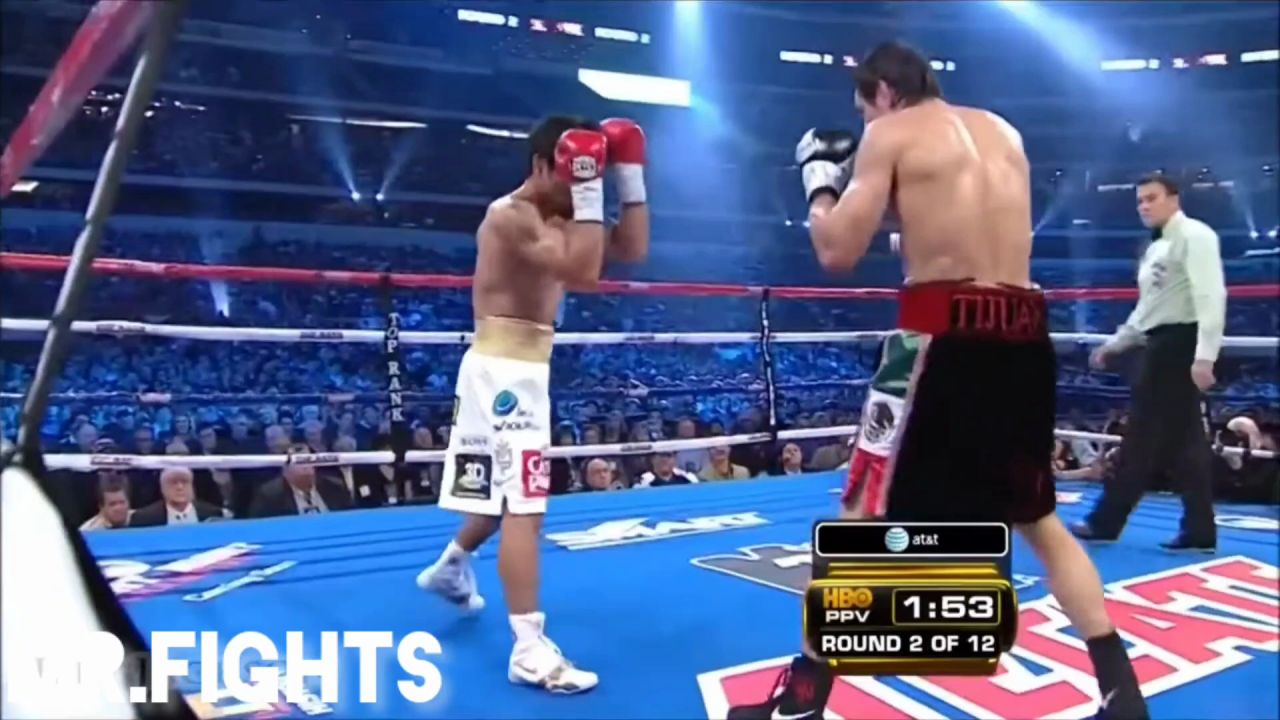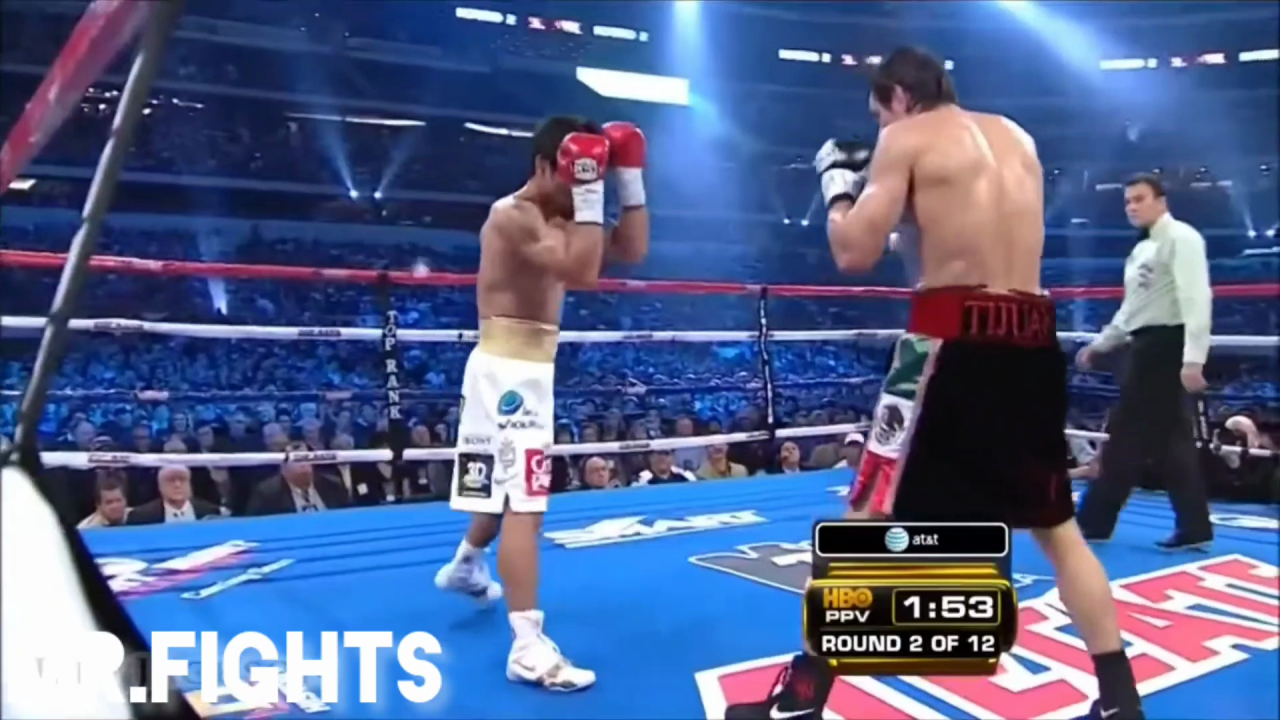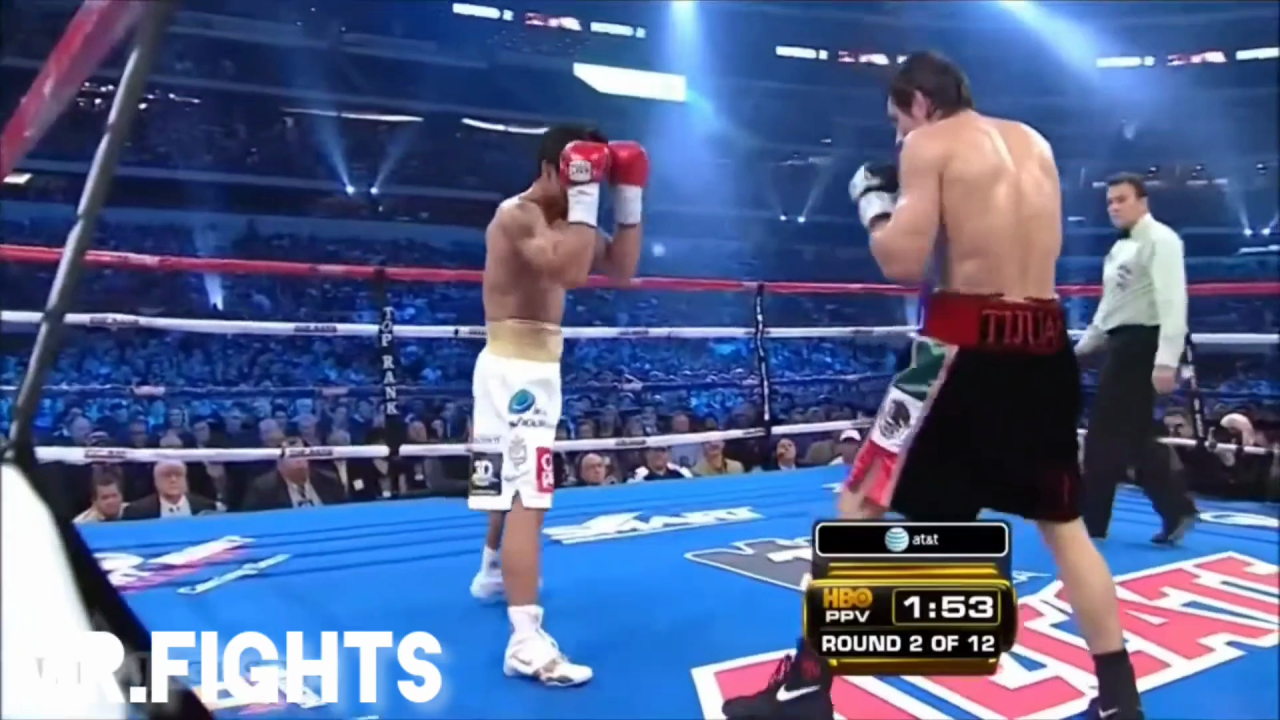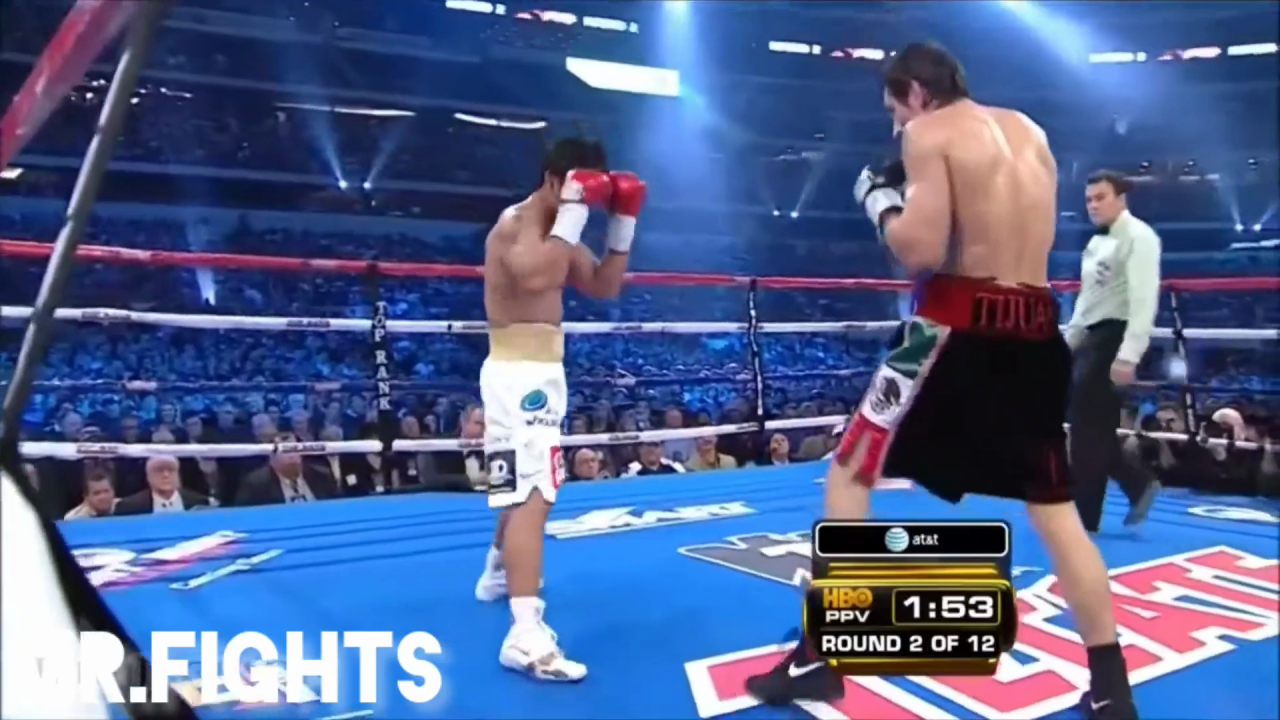
dt=0.1s
person 1, frame 1
left shoulder: (893, 133)
right shoulder: (1003, 132)
left elbow: (837, 250)
left wrist: (820, 171)
left hip: (944, 331)
right hip: (1021, 331)
right knee: (1038, 518)
person 1, frame 2
left shoulder: (908, 139)
right shoulder: (1017, 137)
left elbow: (855, 253)
left wrist: (839, 178)
left hip: (953, 336)
right hip: (1032, 337)
left knee: (869, 517)
right knee: (1054, 524)
person 1, frame 3
left shoulder: (930, 144)
right shoulder: (1034, 144)
left elbow: (905, 262)
left wrist: (875, 203)
left hip: (967, 340)
right hip: (1044, 343)
left knee: (866, 503)
right knee: (1063, 522)
person 1, frame 4
left shoulder: (930, 132)
right shoulder: (1028, 131)
left elbow: (922, 252)
left wrist: (882, 199)
left hip: (960, 325)
right hip: (1034, 326)
left knee: (850, 474)
right knee: (1054, 509)
left ankle: (813, 661)
person 2, frame 1
left shoulder: (558, 215)
right shoulder: (512, 215)
left elbow: (632, 249)
right elbow: (582, 272)
left wrist: (629, 174)
right wrist: (589, 190)
left hip: (522, 371)
right hip: (503, 371)
left knee: (503, 493)
right knee: (521, 503)
left ankle: (451, 567)
right ankle: (530, 650)
person 2, frame 2
left shoulder: (560, 216)
right shoulder: (514, 215)
left elbow: (632, 250)
right elbow: (582, 272)
left wrist: (630, 177)
right wrist: (590, 190)
left hip: (526, 370)
right hip: (508, 371)
left knee: (510, 490)
right knee: (524, 502)
left ankle: (465, 564)
right ankle: (529, 647)
person 2, frame 3
left shoulder: (561, 219)
right shoulder: (518, 215)
left elbow: (620, 267)
right elbow: (566, 268)
left wrist: (629, 191)
right wrist: (585, 194)
left hip: (533, 370)
right hip: (515, 371)
left knee: (519, 489)
right knee: (527, 497)
left ankle: (494, 572)
right ankle: (528, 643)
person 2, frame 4
left shoulder: (555, 232)
right shoulder: (518, 223)
left elbow: (604, 286)
right elbow: (535, 279)
left wrist: (623, 219)
right wrist: (573, 213)
left hip: (537, 370)
right hip: (521, 373)
left knee: (526, 486)
right knee: (536, 494)
left ankle: (499, 574)
right ankle: (527, 635)
person 3, frame 1
left shoulder: (1194, 237)
right shoulder: (1155, 248)
left elbow: (1210, 298)
left wrist: (1204, 356)
right wrist: (1114, 344)
left hip: (1176, 344)
right hip: (1162, 344)
left knee: (1144, 436)
right knee: (1182, 440)
left ankle: (1105, 522)
right ankle: (1199, 530)
person 3, frame 2
left shoulder: (1181, 239)
right shoulder: (1141, 249)
left elbow: (1196, 301)
left wrist: (1193, 359)
right wrist: (1101, 344)
left hip: (1162, 346)
right hip: (1147, 345)
left knee: (1127, 436)
right knee: (1168, 440)
left ankle: (1095, 521)
right ankle: (1193, 526)
person 3, frame 3
left shoulder: (1160, 241)
right shoulder: (1121, 247)
left elbow: (1172, 303)
left wrist: (1167, 361)
right wrist: (1084, 345)
left hip: (1136, 345)
right hip: (1119, 344)
left knee: (1106, 433)
right knee: (1135, 435)
left ankle: (1091, 521)
right ankle: (1175, 508)
person 3, frame 4
left shoulder: (1138, 238)
right shoulder: (1097, 243)
left elbow: (1144, 300)
left wrist: (1128, 355)
right wrist: (1068, 342)
left hip: (1114, 340)
right hip: (1096, 340)
left knee: (1090, 428)
right knee: (1095, 427)
left ankle: (1083, 515)
right ankle: (1138, 483)
